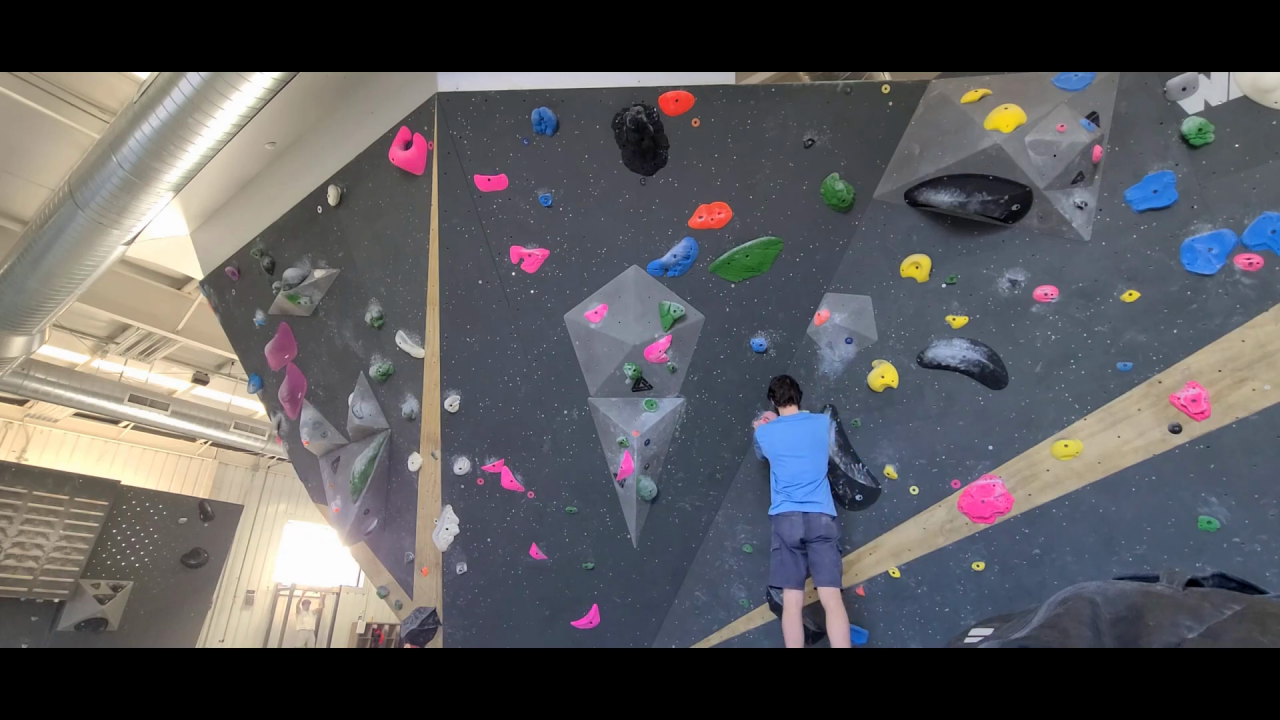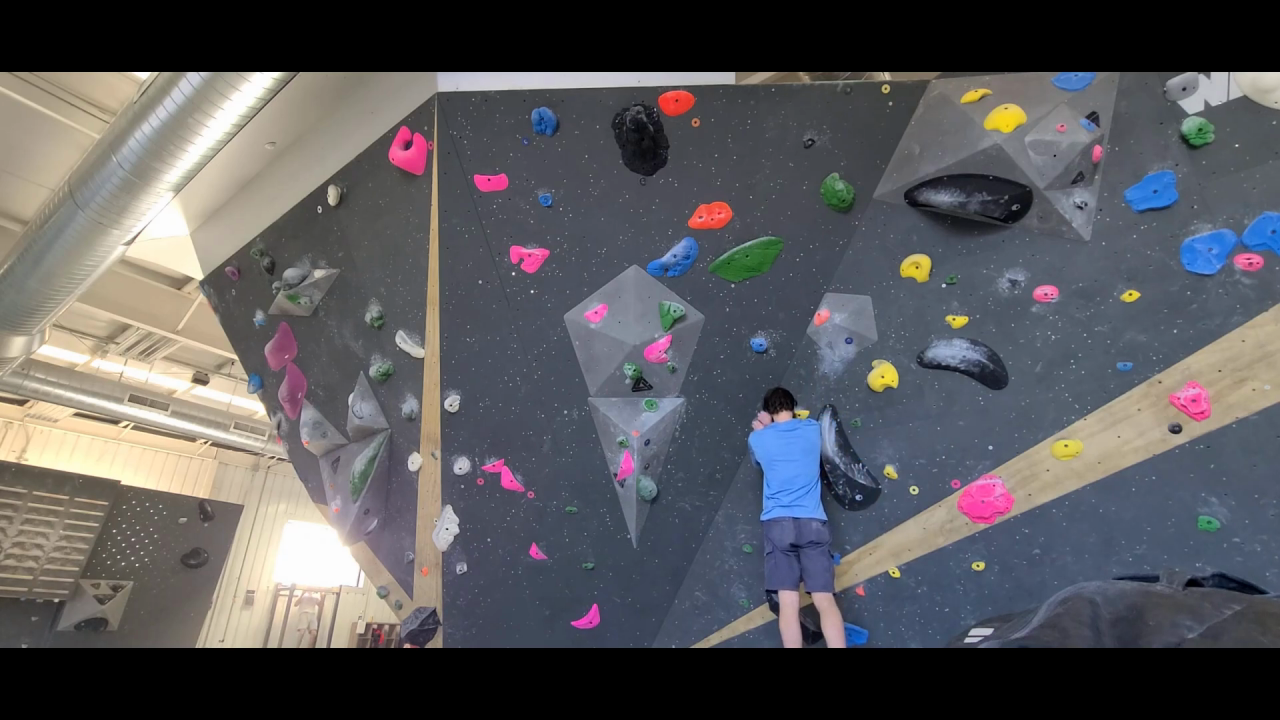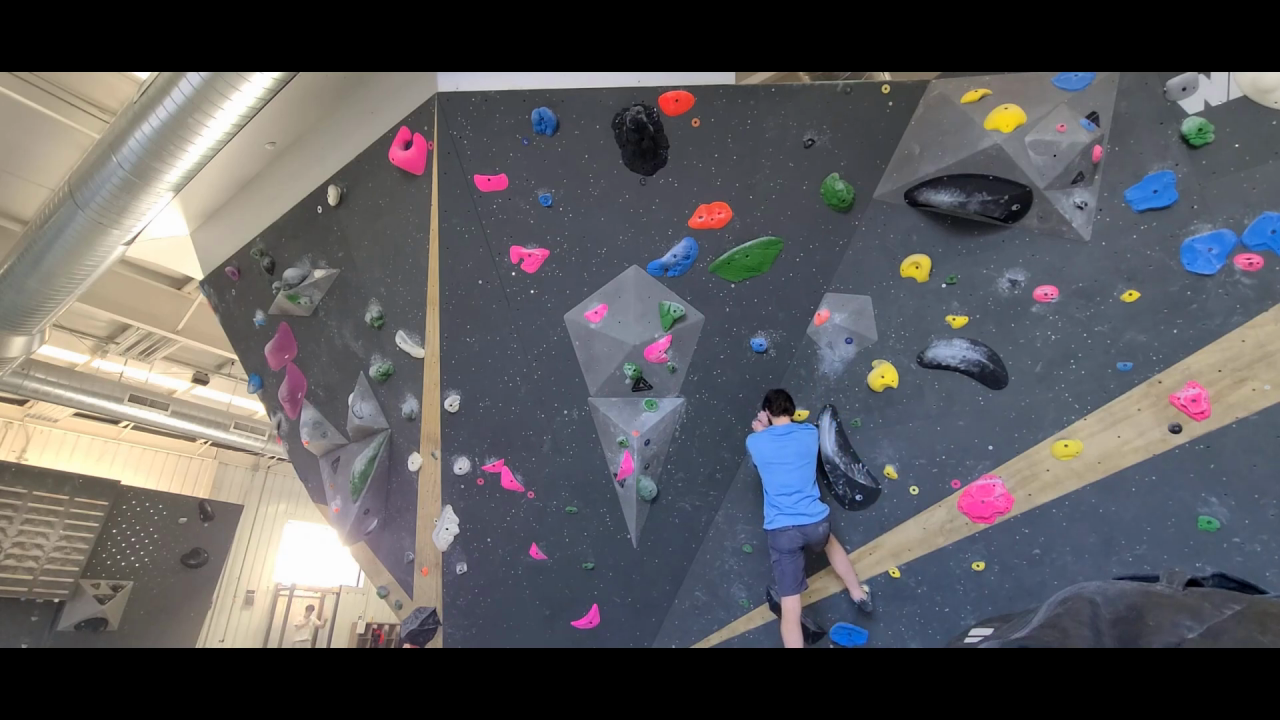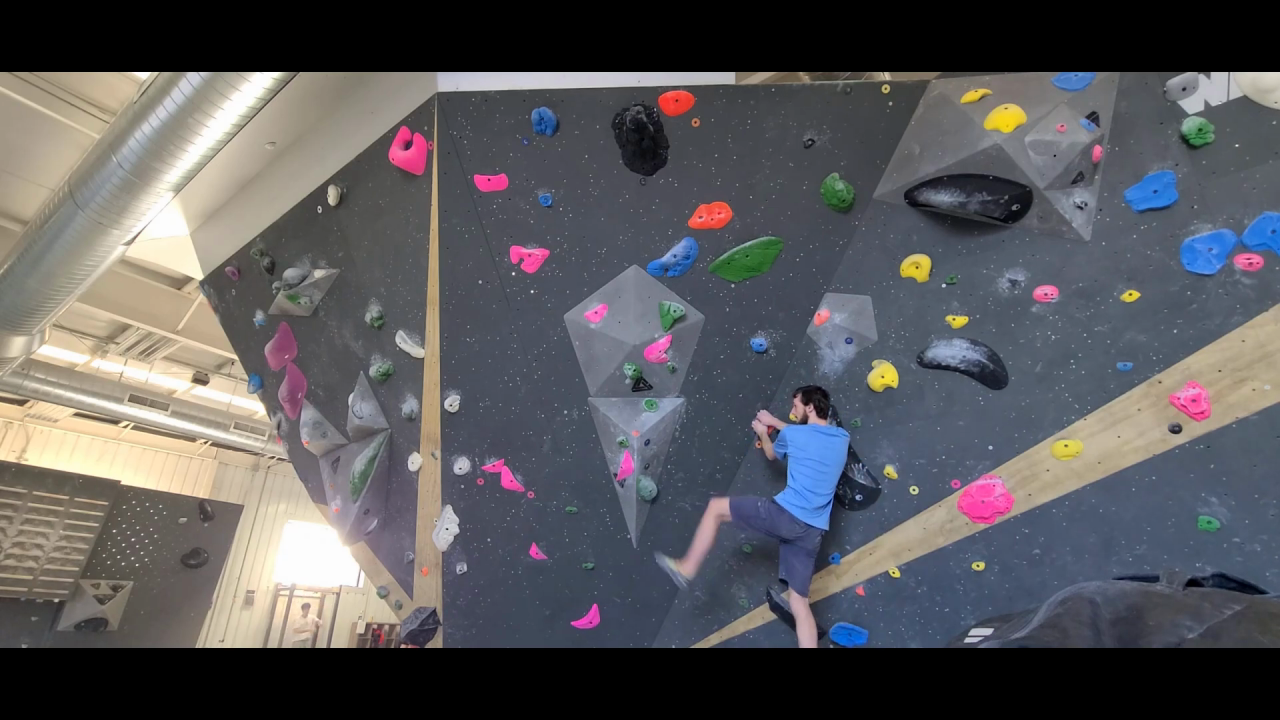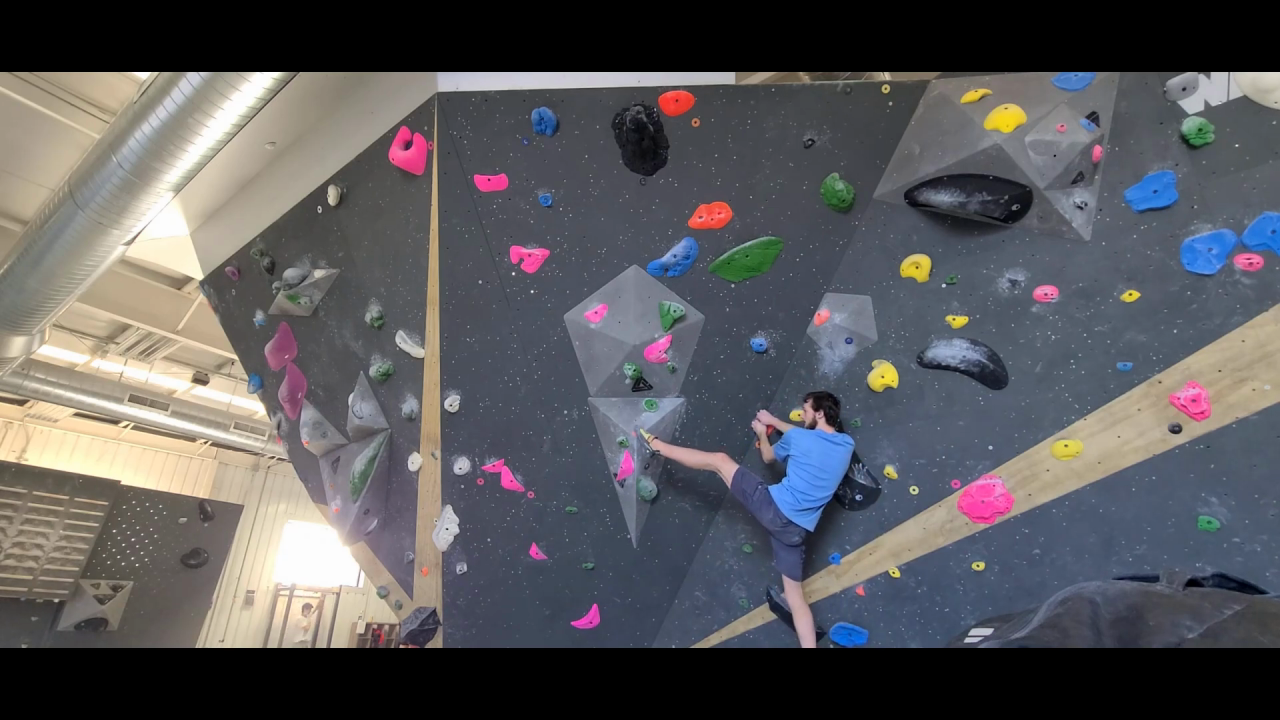
dt=1s
person 1, frame 1
left shoulder: (764, 433)
right shoulder: (821, 423)
left hip: (786, 520)
right hip: (821, 518)
left knee: (792, 601)
right knee: (831, 598)
person 1, frame 2
left shoulder: (757, 438)
right shoulder: (813, 429)
left hip: (777, 524)
right hip: (813, 523)
left knee: (788, 603)
right knee: (825, 600)
person 1, frame 3
left shoulder: (754, 441)
right shoulder: (810, 432)
right wrist: (770, 427)
left hip: (781, 529)
right hip: (816, 522)
left knee: (790, 606)
right knee: (830, 542)
right ankle: (858, 594)
person 1, frame 4
left shoulder: (793, 435)
right shoulder: (842, 438)
left elbow: (771, 454)
left wrist: (762, 434)
right wrist: (776, 424)
left hip: (785, 515)
right hip: (812, 531)
left knee: (716, 507)
right knee: (799, 604)
left ankle: (687, 569)
person 1, frame 5
left shoulder: (796, 439)
right shoulder: (847, 445)
left elbow: (768, 456)
left wrist: (762, 433)
right wrist: (774, 422)
left hip: (774, 508)
right hip: (795, 529)
left knee: (719, 460)
right knee: (795, 596)
left ankle: (657, 445)
